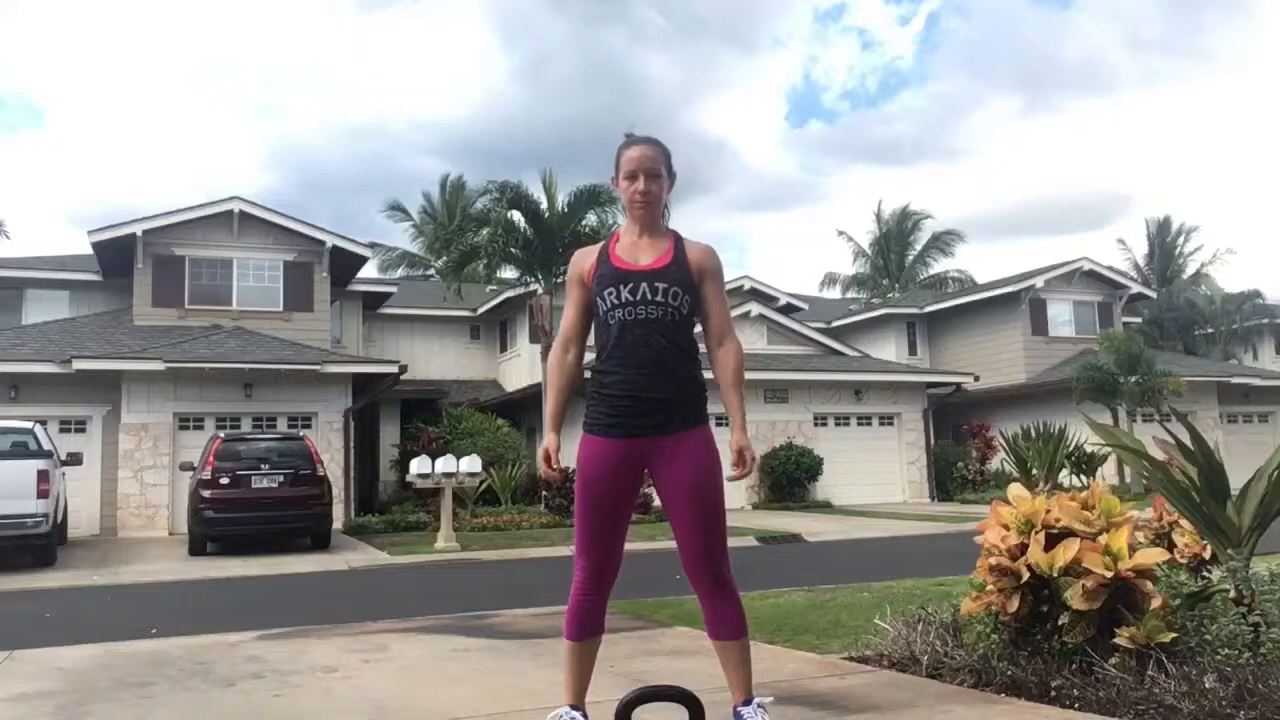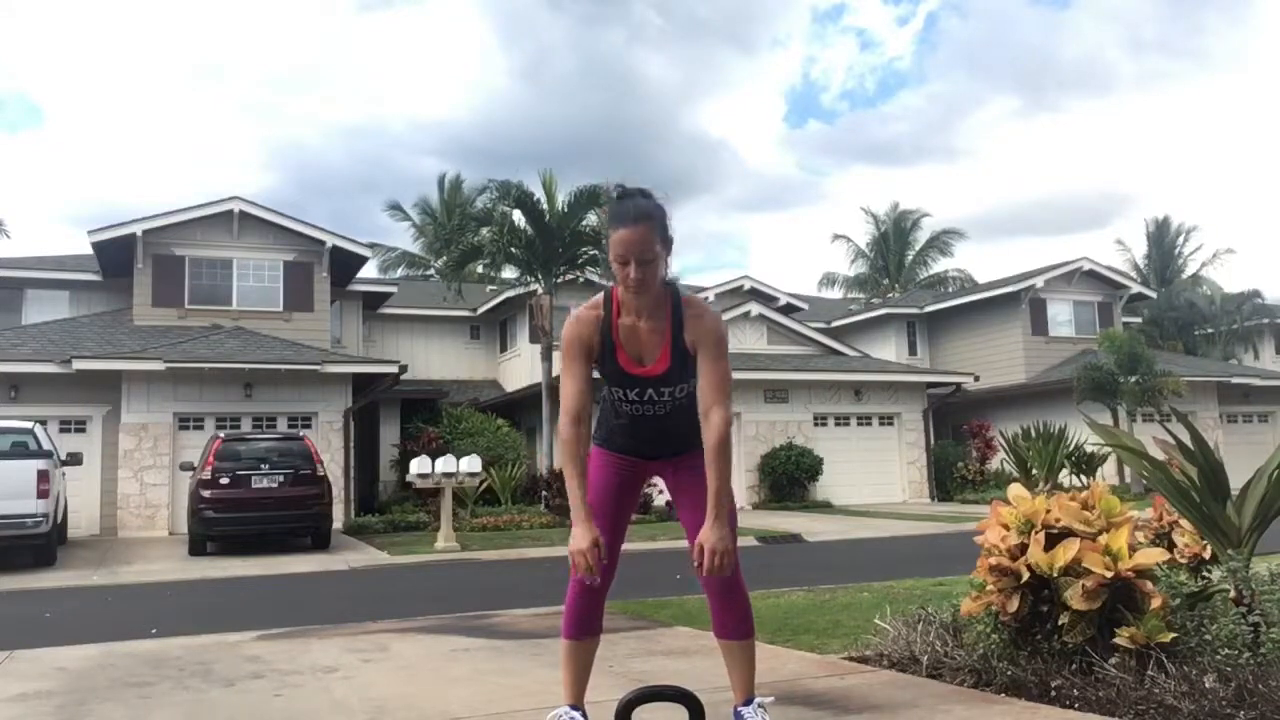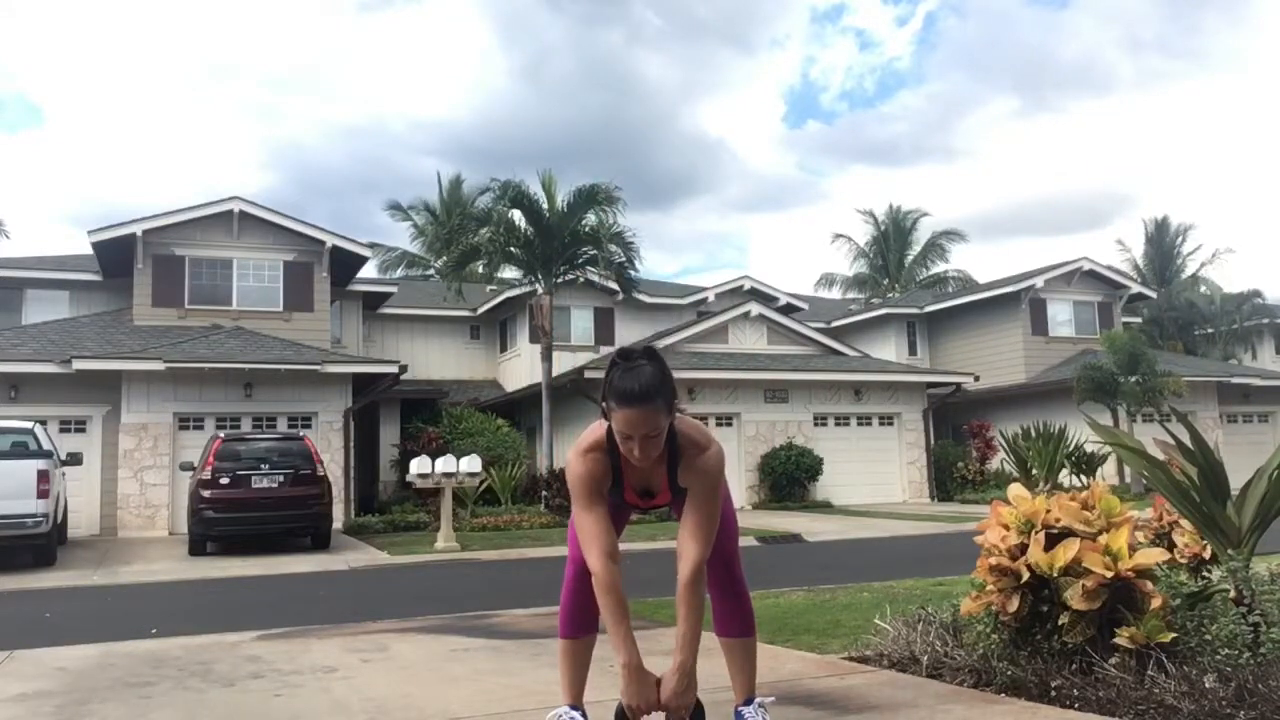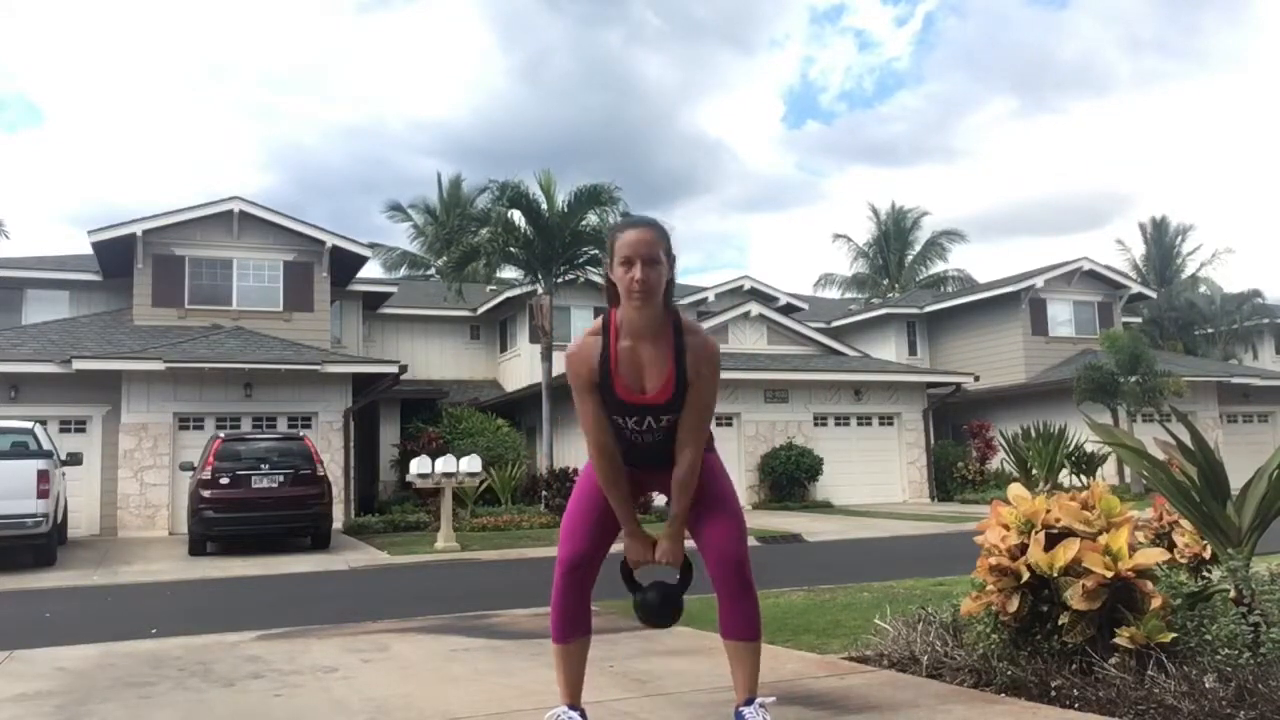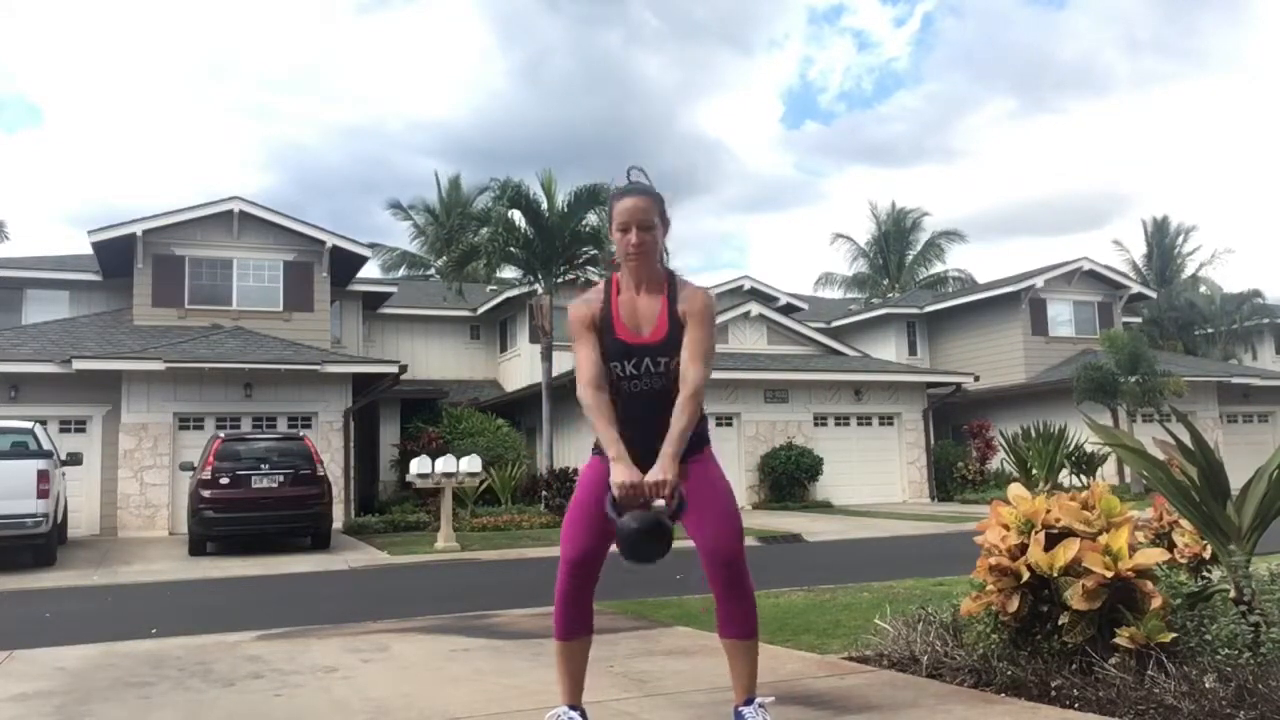
dt=1s
person 1, frame 1
left shoulder: (699, 257)
right shoulder: (588, 261)
left elbow: (723, 344)
right elbow: (567, 348)
left wrist: (738, 427)
right wrist: (551, 429)
left hip: (683, 431)
right hip: (607, 433)
left knee: (711, 572)
right knee: (592, 576)
person 1, frame 2
left shoulder: (701, 320)
right shoulder: (584, 324)
left elbow: (716, 417)
right elbow: (571, 422)
left wrist: (717, 518)
right wrist: (581, 521)
left hip: (687, 449)
right hip: (617, 450)
left knee: (722, 569)
right knee: (588, 575)
person 1, frame 3
left shoulder: (703, 454)
right shoulder: (586, 458)
left elbow: (692, 568)
right elbow: (602, 566)
left wrist: (684, 667)
right wrist: (630, 668)
left hip: (687, 482)
right hip: (612, 487)
left knee: (725, 570)
right knee: (581, 571)
person 1, frame 4
left shoulder: (699, 346)
right shoulder: (585, 351)
left elbow: (692, 446)
right elbow: (600, 446)
left wrist: (674, 532)
right wrist: (631, 530)
left hip: (687, 462)
right hip: (618, 465)
left knee: (734, 564)
right knee: (570, 565)
person 1, frame 5
left shoulder: (693, 301)
right shoulder: (588, 306)
left elbow: (693, 385)
right elbow: (590, 388)
left wrist: (670, 459)
right wrist: (618, 460)
left hip: (686, 454)
right hip: (613, 455)
left knee: (727, 561)
right knee: (575, 564)
